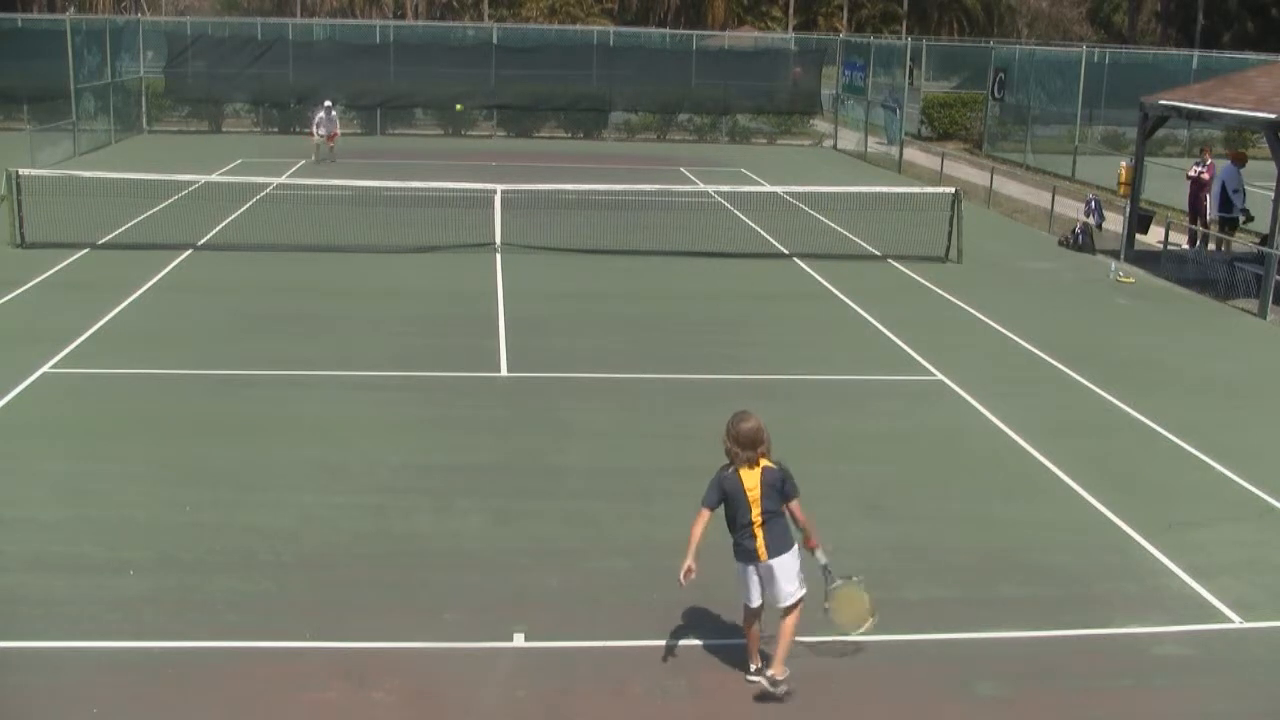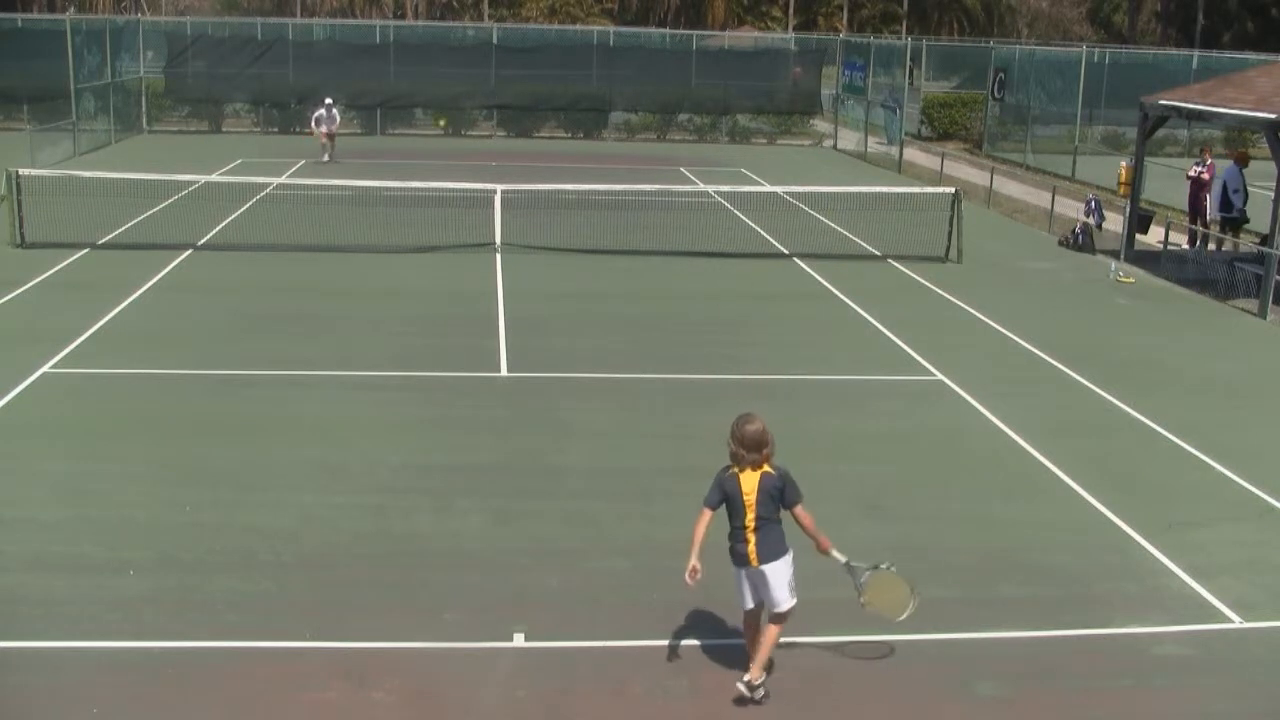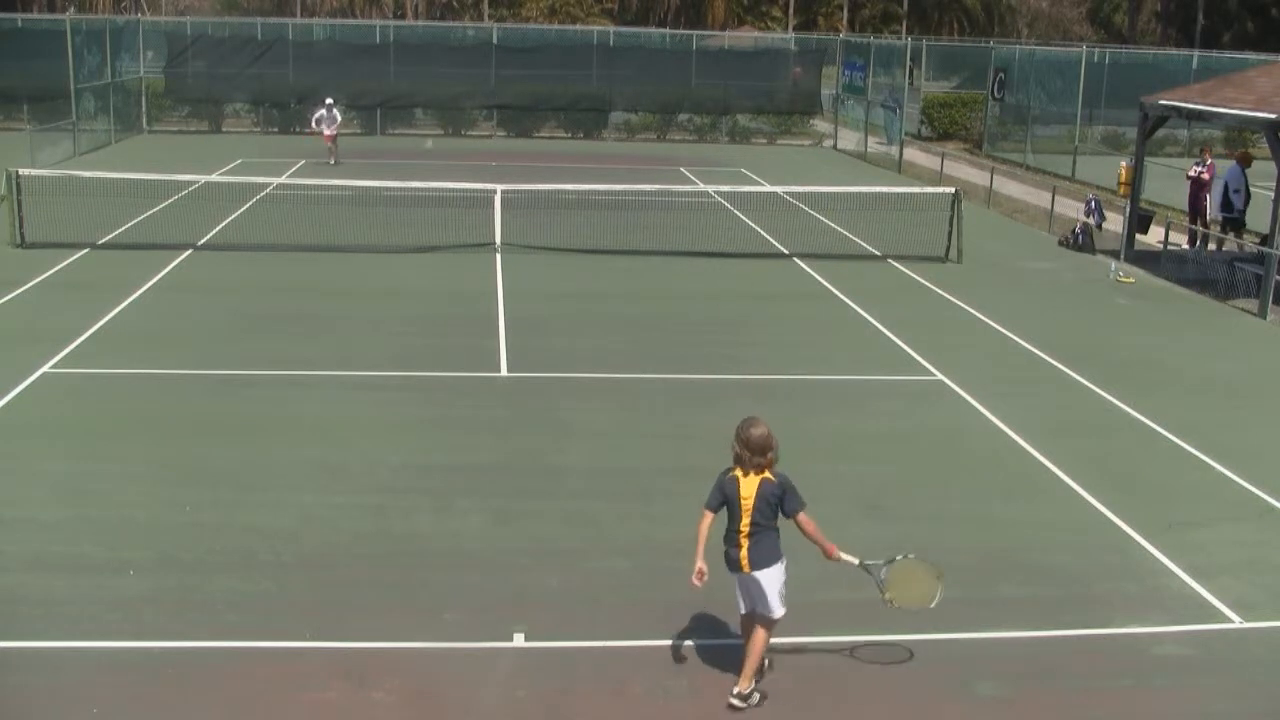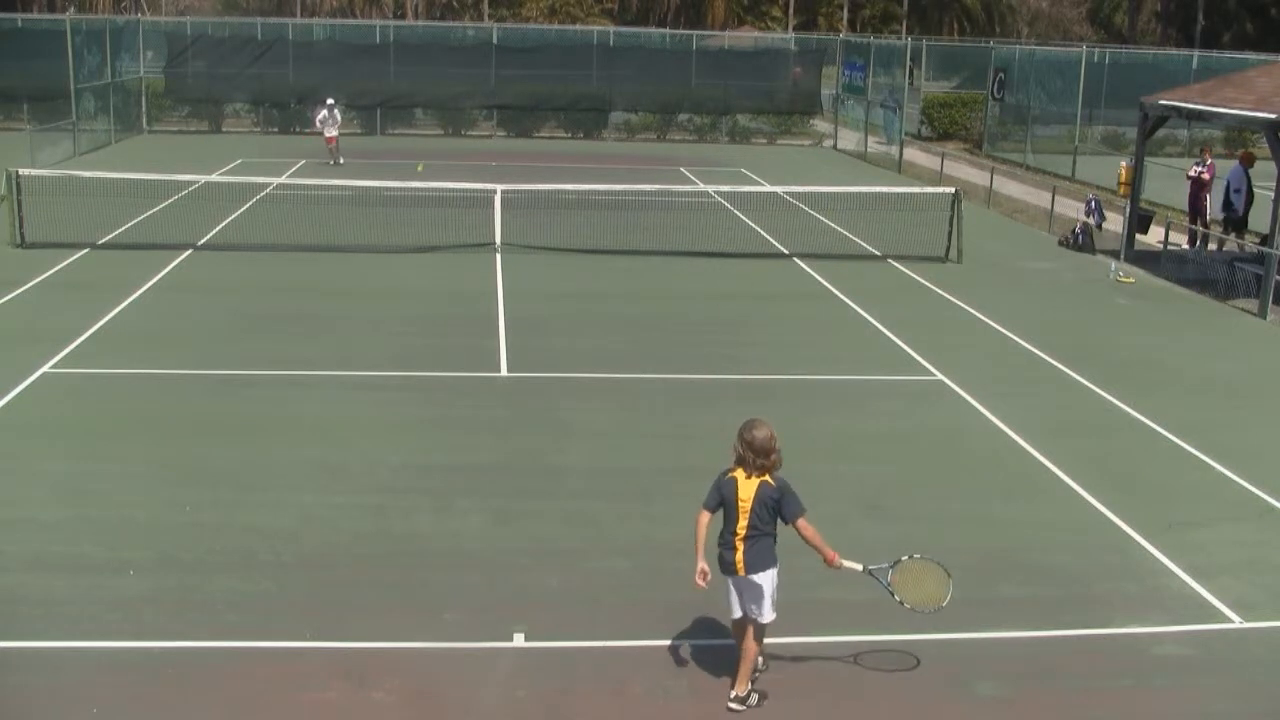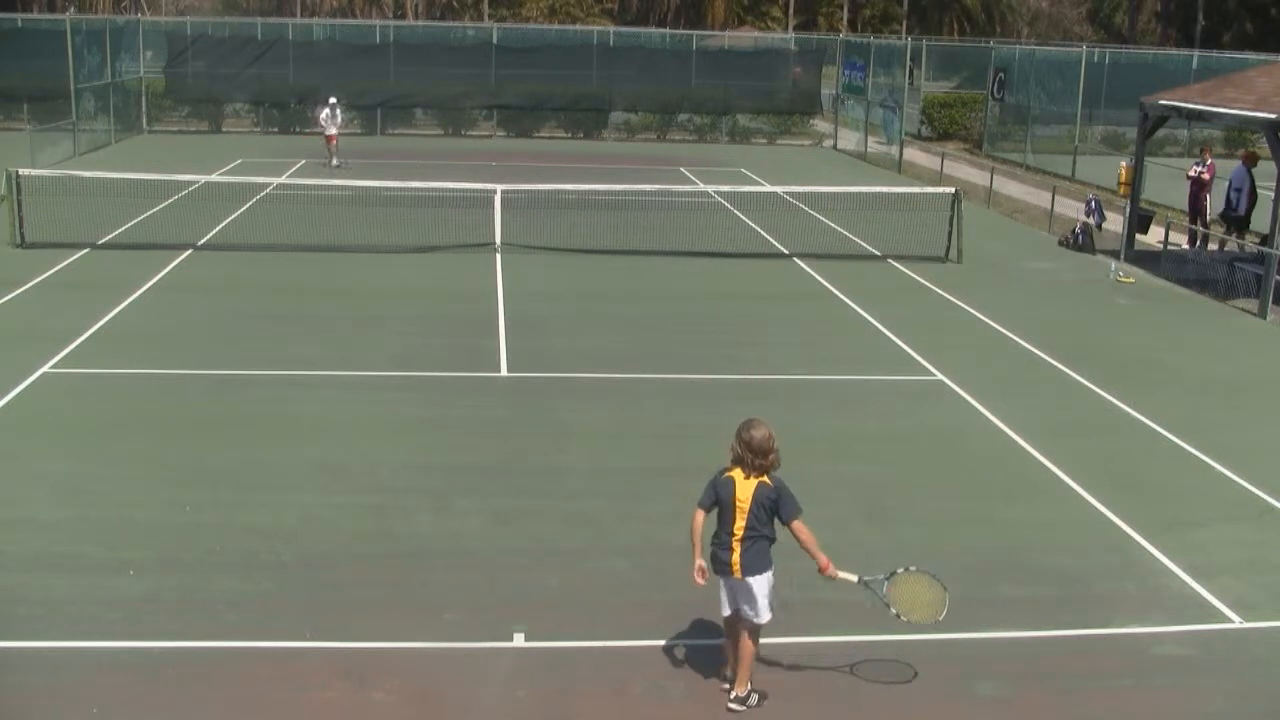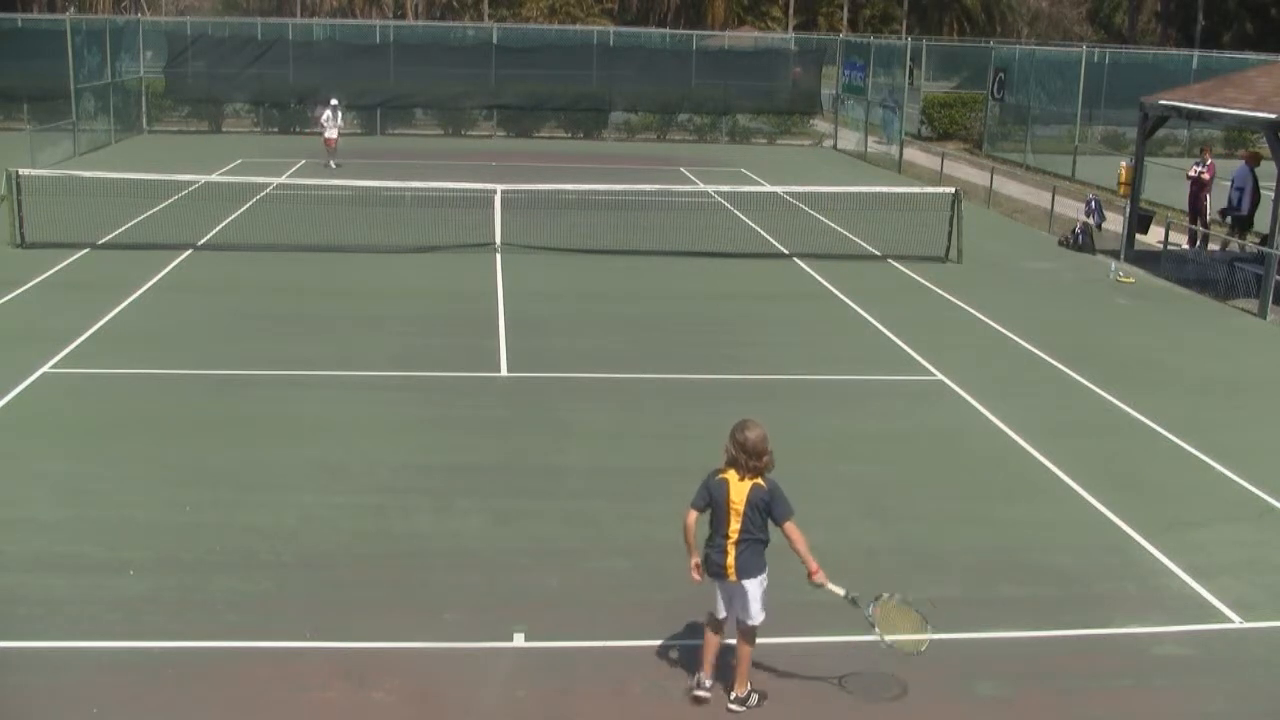
dt=0.1s
person 1, frame 1
left shoulder: (724, 476)
right shoulder: (777, 471)
left elbow: (702, 517)
right elbow: (794, 510)
left wrist: (689, 557)
right wrist: (809, 536)
left hip: (745, 554)
right hip: (780, 550)
left knee: (752, 609)
right knee: (792, 606)
left ankle: (755, 665)
right ankle: (777, 671)
person 1, frame 2
left shoulder: (725, 477)
right shoulder: (778, 476)
left elbow: (704, 516)
right elbow: (800, 515)
left wrist: (694, 557)
right wrist: (821, 540)
left hip: (741, 556)
right hip: (774, 555)
left knee: (751, 611)
right knee: (779, 614)
left ankle: (755, 665)
right ankle: (753, 676)
person 1, frame 3
left shoulder: (726, 479)
right shoulder: (778, 483)
left elbow: (705, 519)
right elbow: (802, 521)
left wrist: (699, 559)
right wrist: (827, 547)
left hip: (735, 559)
right hip: (767, 562)
left knee: (748, 615)
right knee: (765, 621)
left ankle: (756, 665)
right ankle: (743, 688)
person 1, frame 4
left shoulder: (725, 480)
right shoulder: (777, 487)
left elbow: (703, 519)
right elbow: (801, 526)
left wrist: (700, 560)
right wrist: (827, 553)
left hip: (729, 562)
right hip: (761, 565)
left knee: (740, 618)
right knee: (756, 625)
left ankle: (750, 663)
right ankle: (740, 690)
person 1, frame 5
left shoulder: (721, 479)
right shoulder: (774, 487)
left elbow: (698, 519)
right elbow: (798, 529)
left wrist: (698, 557)
right wrist: (822, 561)
left hip: (723, 562)
right hip: (755, 566)
left knee: (731, 617)
right knee: (751, 627)
left ankle: (729, 672)
right ankle: (740, 691)
person 1, frame 6
left shoulder: (714, 480)
right shoulder: (768, 488)
left elbow: (690, 519)
right elbow: (790, 530)
left wrist: (693, 555)
right wrist: (812, 566)
left hip: (717, 564)
right hip: (749, 569)
left knee: (716, 619)
right knee: (747, 628)
left ankle: (704, 679)
right ankle: (740, 692)
